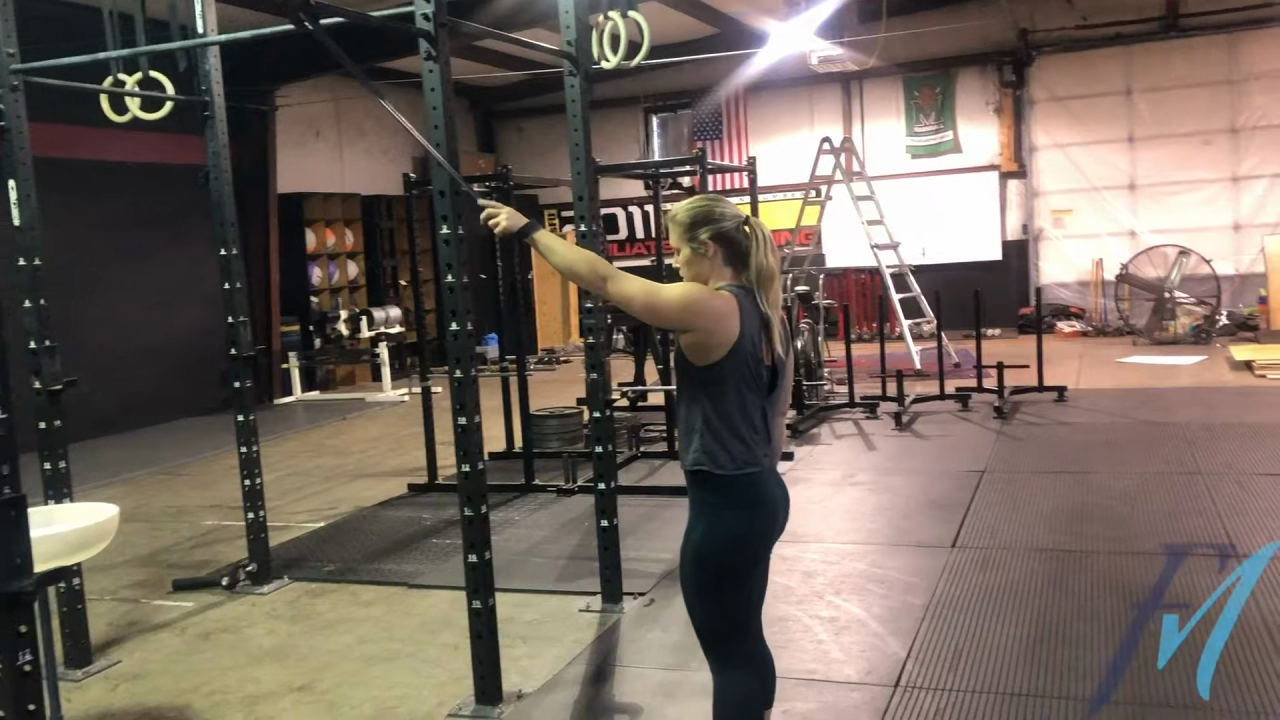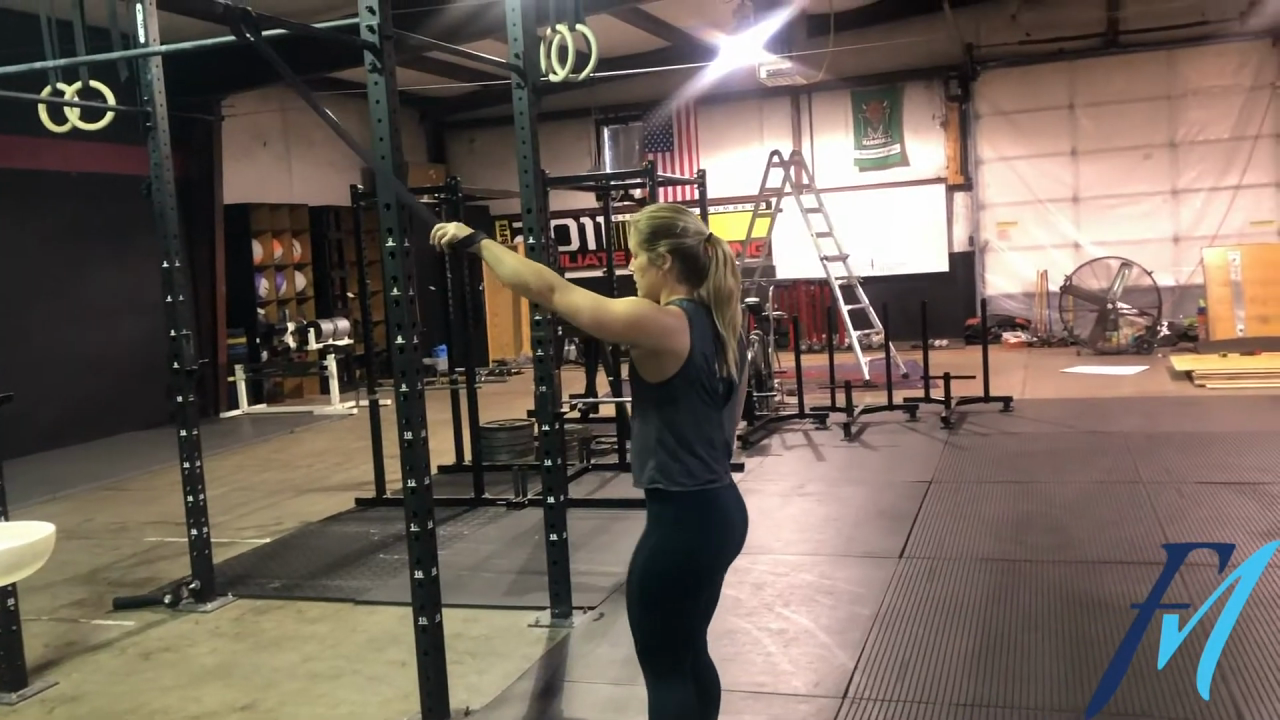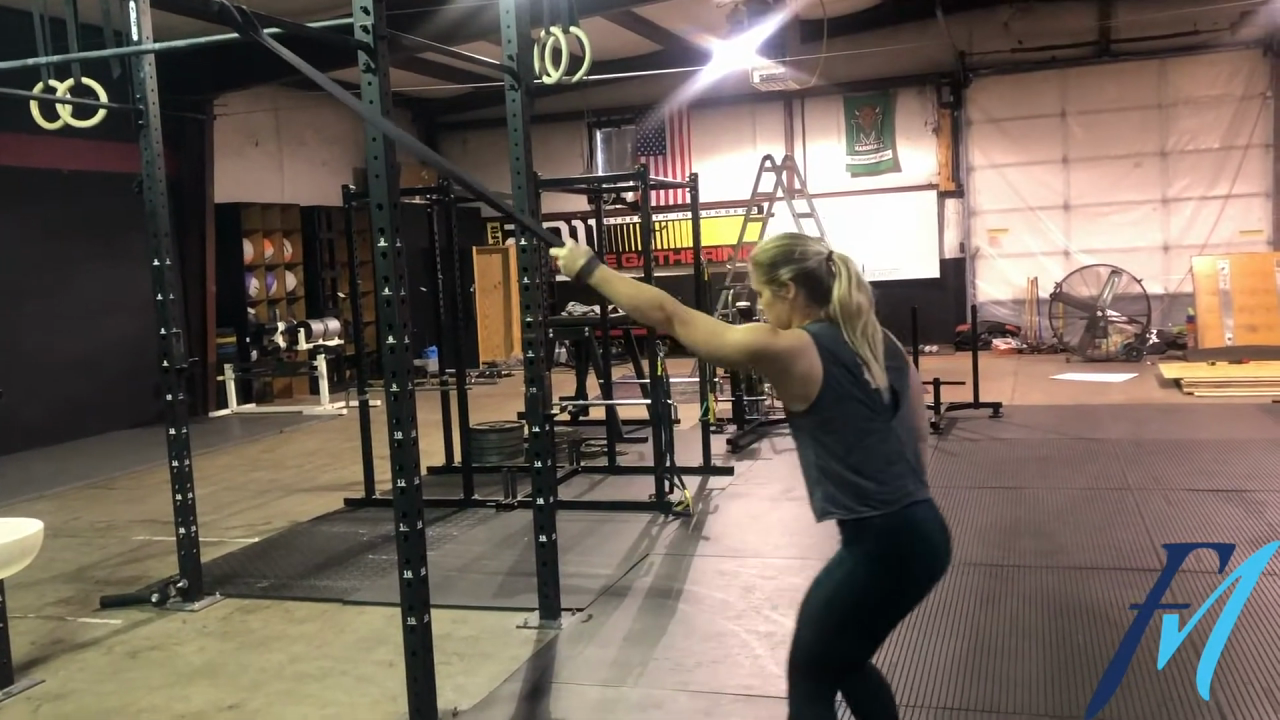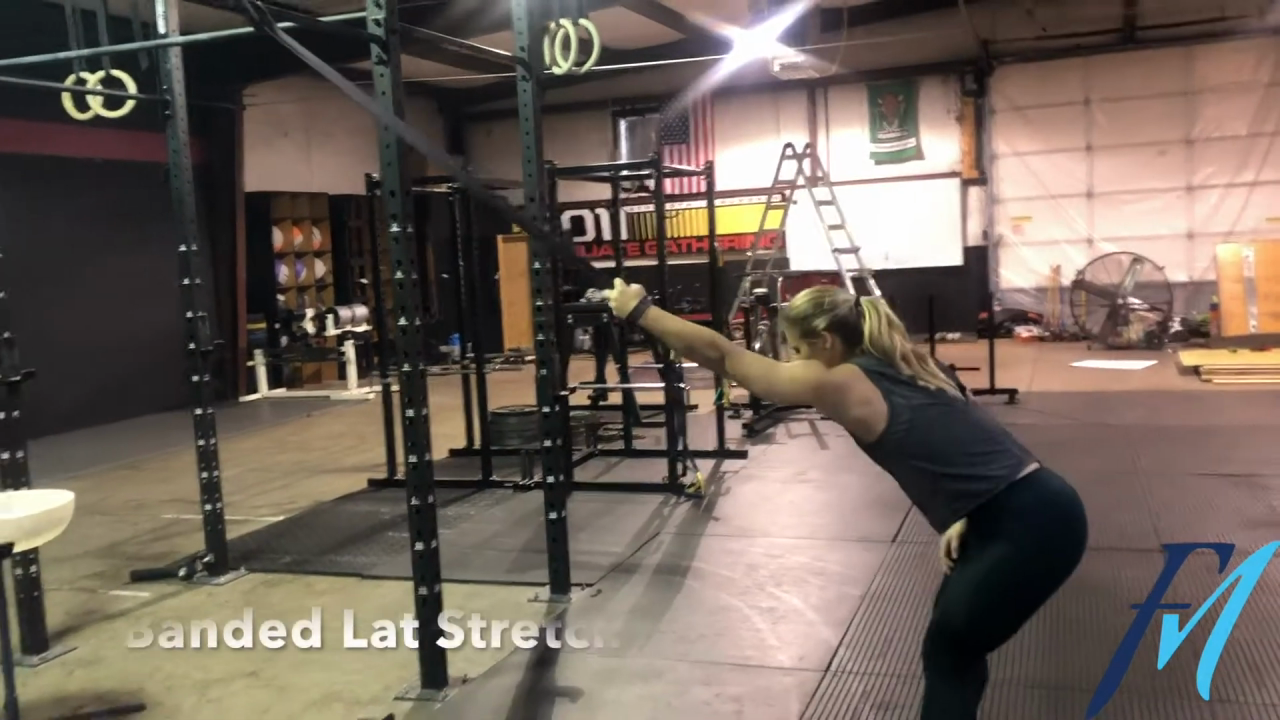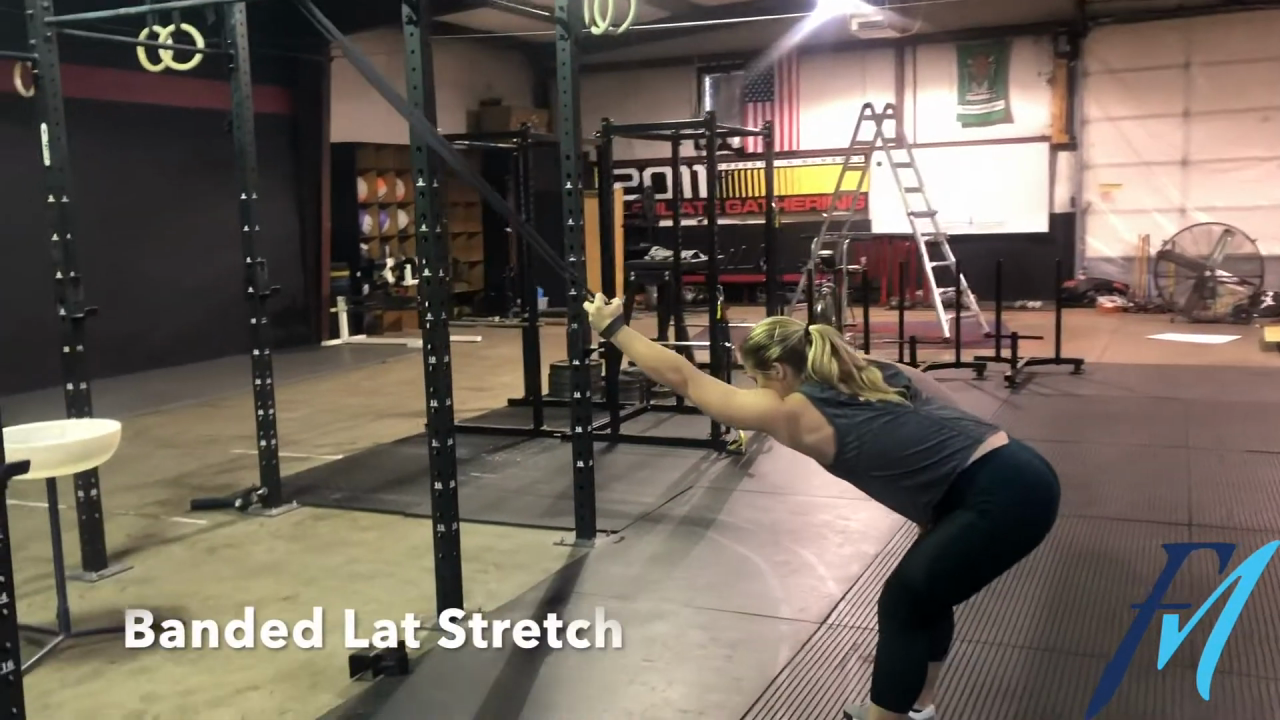
dt=1s
person 1, frame 1
left shoulder: (709, 308)
right shoulder: (763, 312)
left elbow: (603, 278)
left wrist: (528, 229)
left hip: (724, 505)
right hip: (761, 496)
left knee: (729, 657)
right knee: (744, 642)
person 1, frame 2
left shoulder: (660, 325)
right shoulder: (720, 326)
left elbow: (550, 290)
left wrist: (475, 240)
left hip: (682, 521)
right hip: (720, 511)
left knee: (666, 671)
right knee: (687, 656)
person 1, frame 3
left shoulder: (789, 352)
right shoulder: (882, 346)
left elbow: (670, 316)
right elbow: (916, 442)
left wrist: (589, 268)
left hip: (882, 544)
right hip: (917, 531)
left knee: (810, 680)
right knee: (840, 661)
person 1, frame 4
left shoulder: (842, 387)
right shoulder: (908, 366)
left elbow: (722, 356)
left wrist: (639, 310)
right wrist: (965, 522)
left hip: (1032, 524)
right hip: (1018, 510)
left knee: (948, 652)
right knee: (953, 637)
person 1, frame 5
left shoulder: (794, 414)
right shoulder: (875, 373)
left elbow: (685, 378)
left wrist: (613, 327)
right wrist: (935, 509)
left hip: (1004, 494)
right hip: (1014, 471)
left knee: (903, 606)
right knee: (923, 594)
